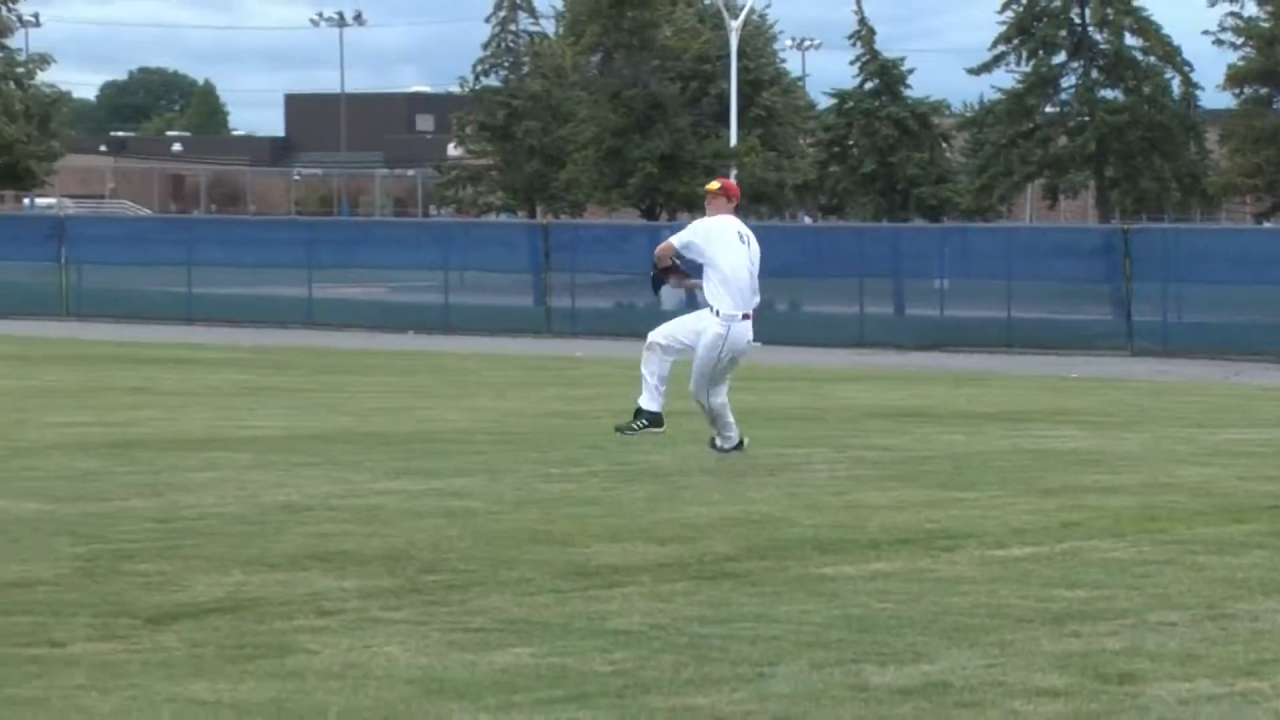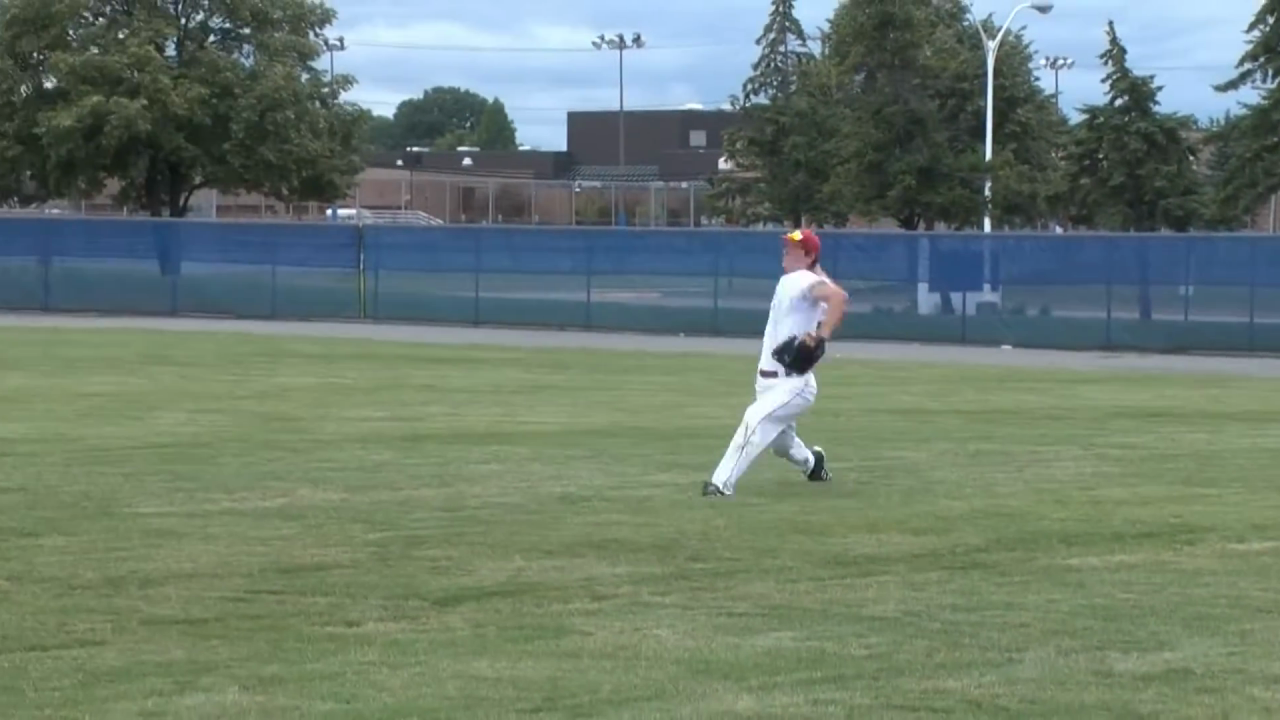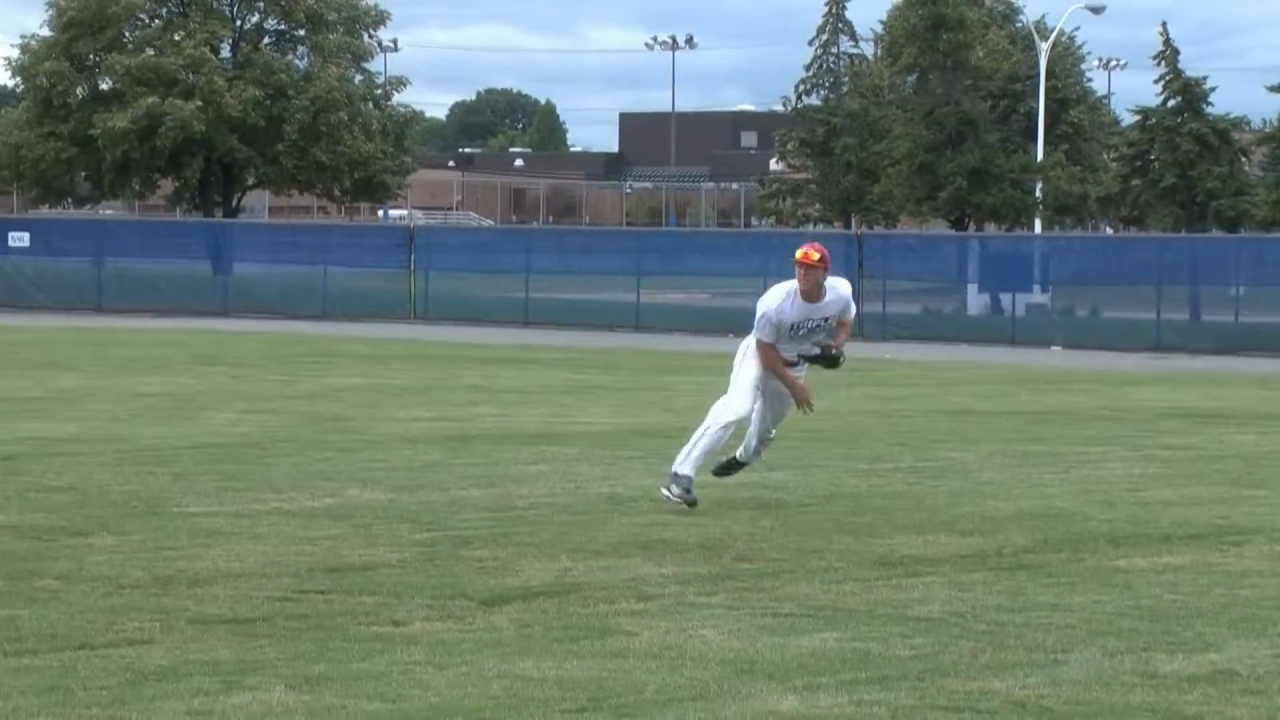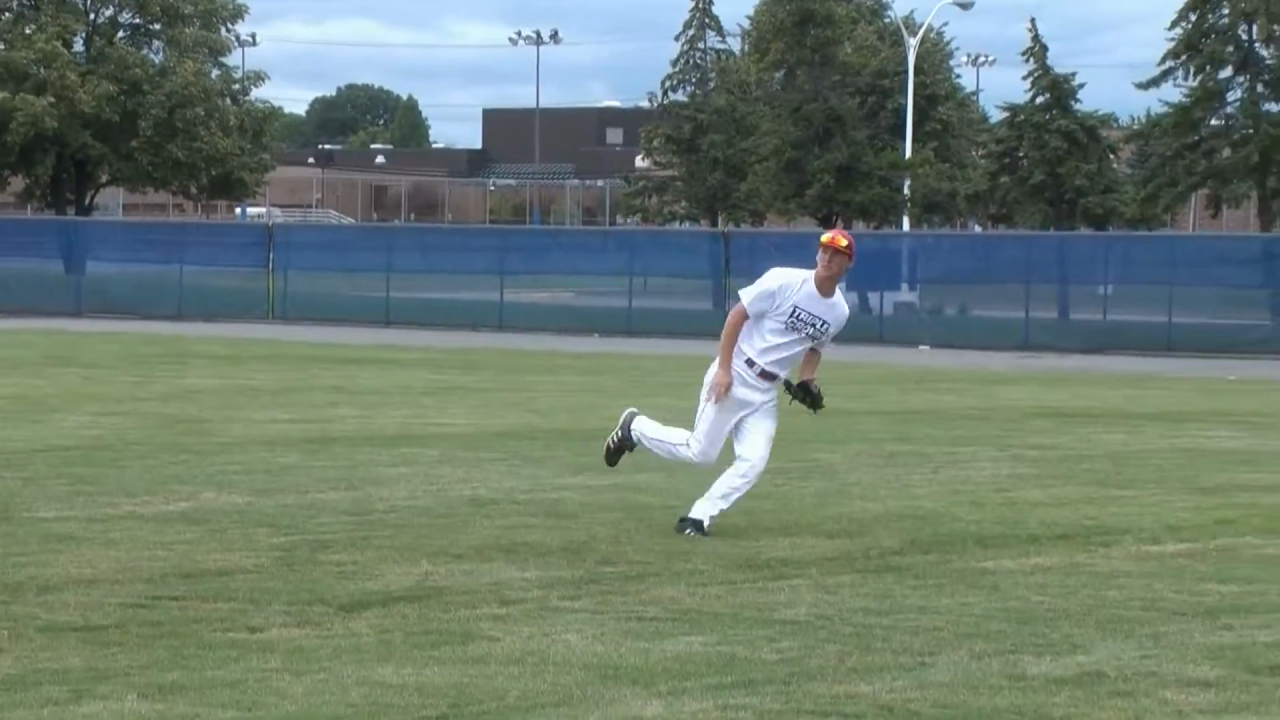
dt=0.5s
person 1, frame 1
left shoulder: (709, 226)
right shoulder: (749, 239)
left elbow: (662, 252)
left wrist: (668, 269)
right wrist: (688, 282)
left hip: (725, 327)
right hip: (732, 325)
left knee: (703, 391)
right knee: (657, 341)
left ankle: (729, 440)
right ankle: (650, 412)
person 1, frame 2
left shoulder: (797, 280)
right shoulder: (794, 280)
left elbow: (837, 295)
left wrist: (818, 336)
left hip: (794, 386)
right hip: (769, 381)
left knee: (755, 423)
right knee: (773, 435)
left ankle: (721, 484)
right ankle: (811, 462)
person 1, frame 3
left shoulder: (841, 291)
right shoulder: (775, 301)
left elbow: (845, 323)
right elbow: (763, 349)
left wrist: (836, 347)
right wrist: (793, 386)
left hip: (795, 366)
right hip: (758, 358)
left knee: (764, 431)
right knee: (736, 410)
left ankle: (744, 457)
right ankle: (681, 475)
person 1, frame 4
left shoulder: (839, 312)
right elbow: (737, 313)
left wrist: (808, 382)
right wrist: (723, 366)
left hip: (767, 391)
right hip: (735, 373)
left knee: (752, 464)
right knee: (699, 453)
right ankle: (635, 427)
